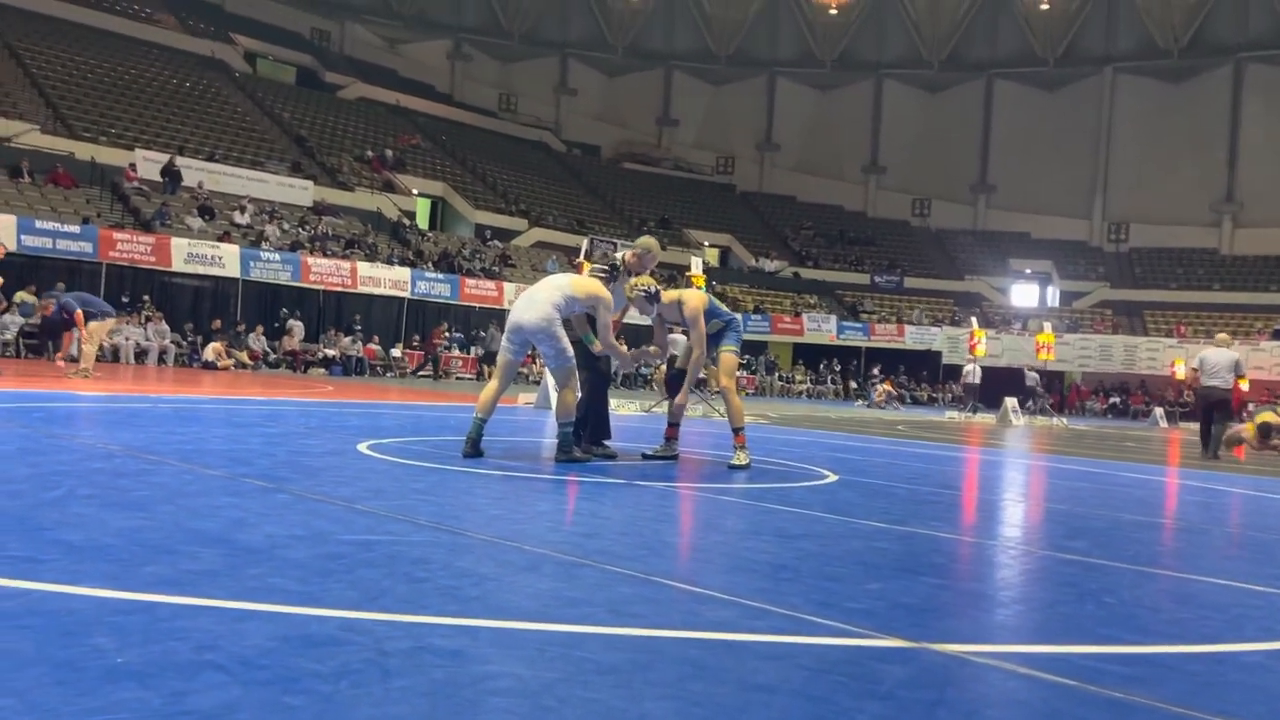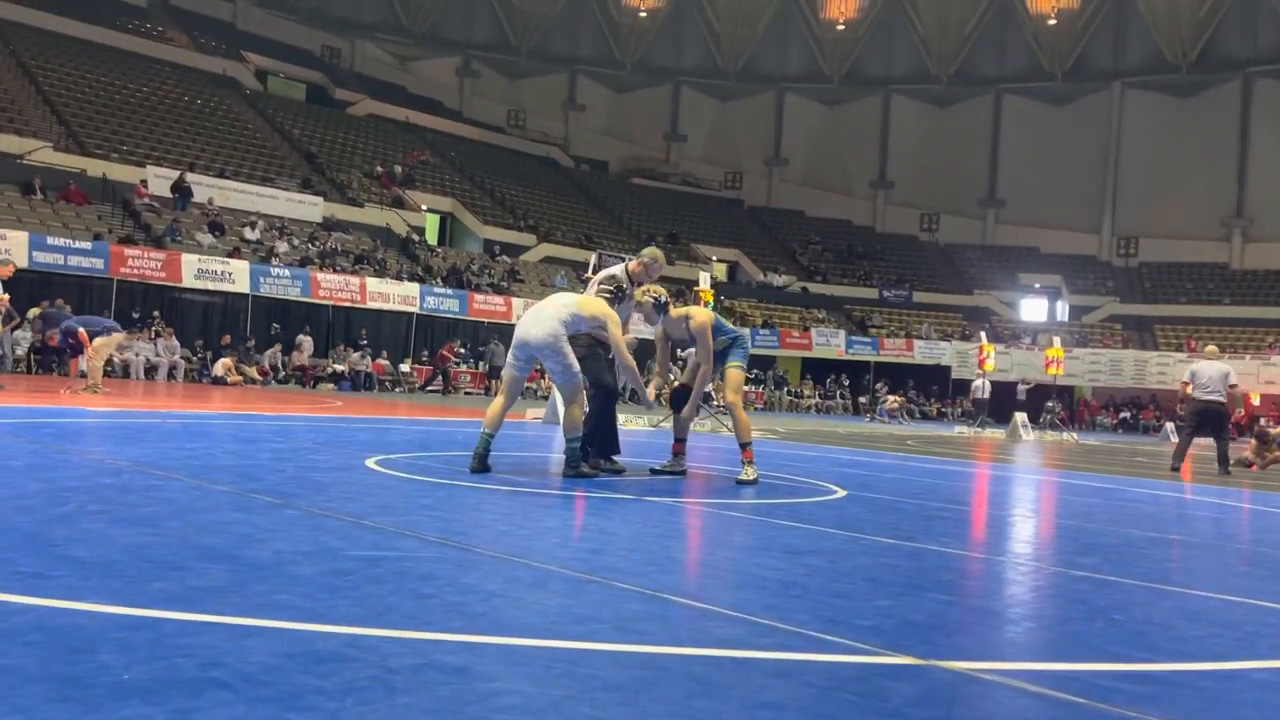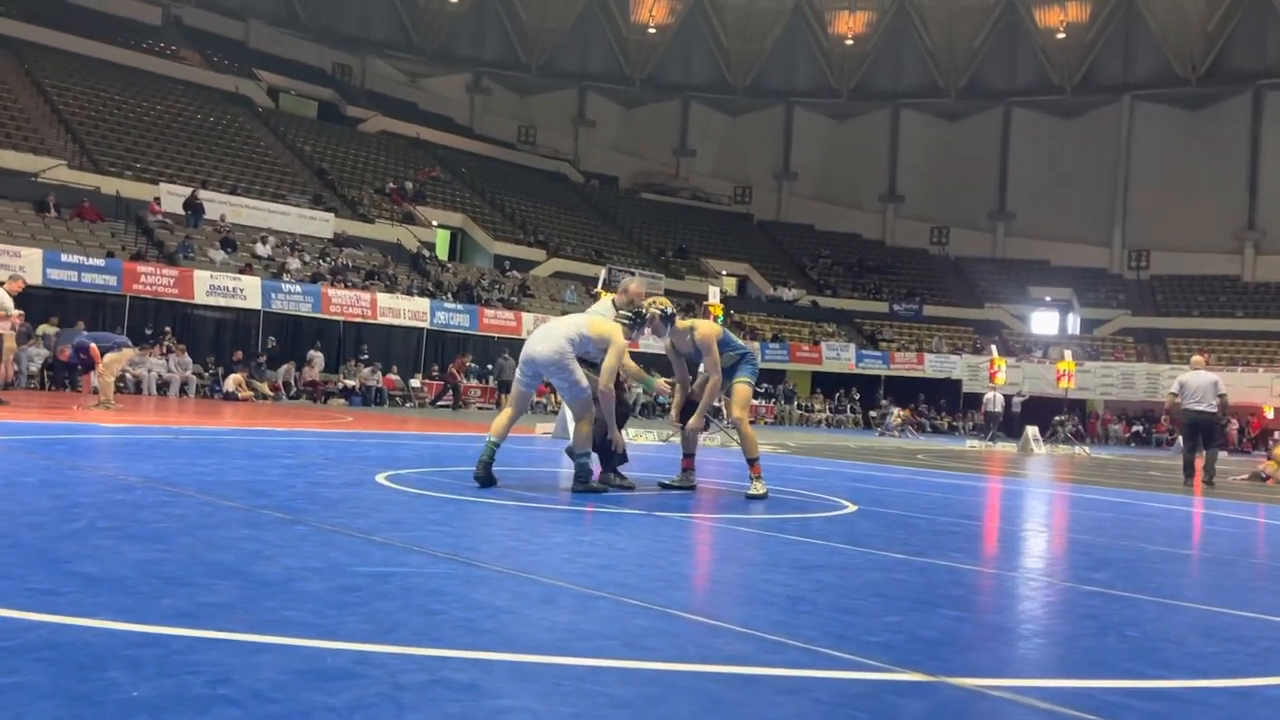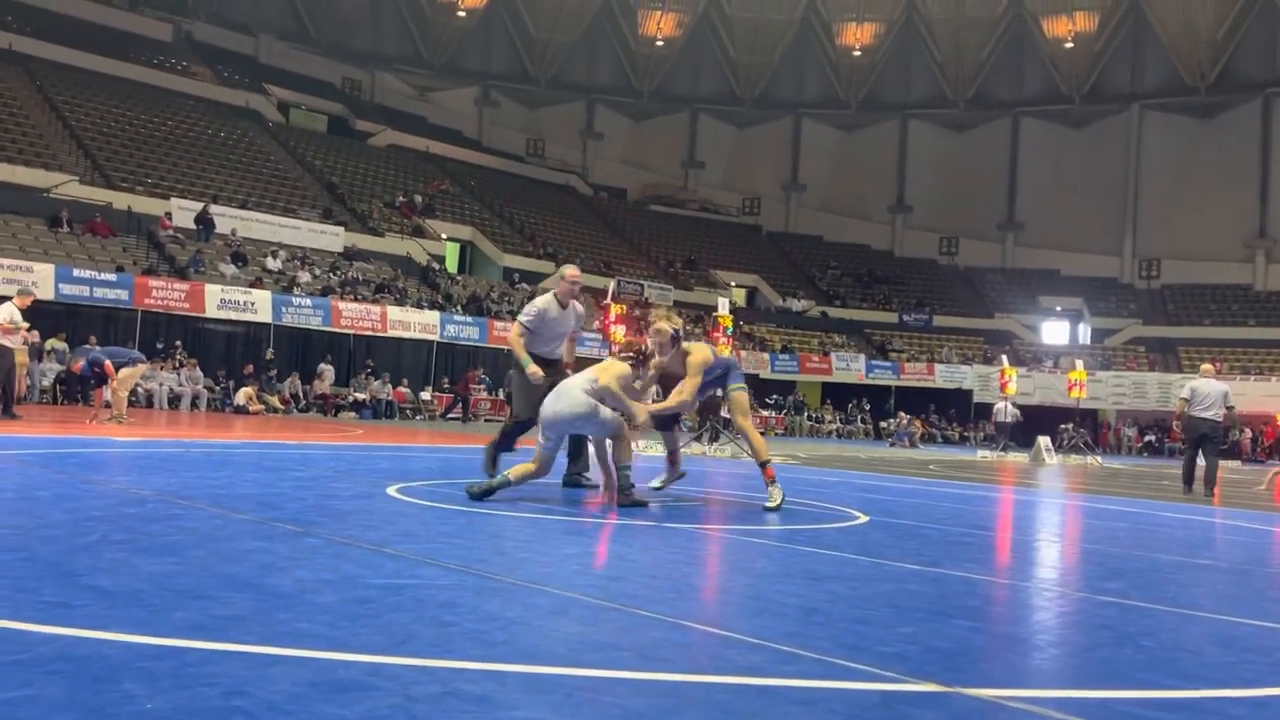
dt=0.5s
person 1, frame 1
left shoulder: (640, 273)
right shoulder: (605, 268)
left wrist: (614, 325)
right wrist: (591, 342)
left hip: (599, 323)
left knee: (602, 377)
right knee: (595, 376)
left ankle: (578, 433)
right ankle: (591, 439)
person 1, frame 2
left shoulder: (639, 284)
right shoulder: (610, 279)
left hip: (604, 339)
right hip: (585, 338)
left knee: (608, 392)
right knee: (604, 390)
left ankle: (587, 448)
right ankle: (599, 454)
person 1, frame 3
left shoulder: (619, 310)
right shoulder: (604, 315)
left hip: (596, 365)
right hip: (580, 365)
left knee: (622, 409)
right knee: (606, 413)
right ankle: (610, 471)
person 1, frame 4
left shoulder: (577, 310)
right shoulder: (540, 306)
right elbow: (514, 337)
left wrist: (568, 368)
right wrist: (529, 366)
left hip: (555, 366)
right hip: (530, 365)
right knee: (525, 416)
left ankle: (575, 472)
right ankle: (495, 451)
person 2, frame 1
left shoulder: (689, 304)
right shoulder: (659, 311)
left elbow: (700, 353)
right elbow: (661, 350)
left wrist: (685, 392)
right wrist: (639, 353)
left hip: (727, 328)
right hip: (705, 332)
left knee: (725, 385)
right knee: (674, 381)
left ankle: (741, 450)
right ankle: (670, 444)
person 2, frame 2
left shoulder: (697, 320)
right shoulder: (662, 331)
left elbow: (706, 366)
right elbow: (661, 369)
left wrist: (692, 405)
right wrist: (652, 387)
left hip: (734, 346)
right hip: (711, 350)
left knee: (731, 401)
right knee: (678, 397)
left ankle: (749, 464)
right ankle: (678, 460)
person 2, frame 3
left shoulder: (701, 332)
right shoulder: (670, 345)
left elbow: (715, 378)
right elbow: (682, 382)
left wrist: (700, 415)
right wrist: (675, 410)
left hip: (743, 362)
right hip: (719, 368)
left knee: (737, 417)
right knee: (685, 417)
left ankle: (757, 479)
right ankle: (687, 475)
person 2, frame 4
left shoulder: (696, 357)
right shoulder: (663, 358)
left elbow: (685, 399)
right elbow: (646, 383)
left wrist: (648, 409)
left hip: (726, 373)
right hip: (702, 378)
left knee: (743, 425)
right knee: (664, 417)
left ankle: (773, 486)
right ankle: (673, 470)
person 3, frame 1
left shoulder: (569, 278)
right shoulder: (603, 294)
right elbow: (607, 343)
left wrist: (592, 343)
right wrist: (627, 360)
left hip: (518, 312)
right hip: (542, 318)
left knee: (499, 380)
right knee: (568, 384)
left ankle: (472, 441)
right ankle: (565, 448)
person 3, frame 2
left shoulder: (575, 299)
right shoulder: (609, 314)
right elbow: (624, 361)
left hip: (524, 328)
right hip: (548, 335)
left knee: (505, 396)
right knee: (574, 399)
left ankle: (480, 456)
right ankle: (573, 463)
person 3, frame 3
left shoulder: (603, 324)
right shoulder: (618, 340)
right elbow: (605, 388)
left wrist: (652, 382)
right wrist: (613, 429)
left hip: (532, 347)
right hip: (555, 352)
left knee: (513, 409)
right knee: (585, 416)
left ankle: (484, 464)
right ankle: (582, 480)
person 3, frame 4
right shoulder: (624, 370)
left elbow: (597, 436)
right elbow: (605, 385)
left wrist: (607, 473)
right wrist: (633, 410)
left hip: (549, 410)
right hip: (575, 407)
left knee: (539, 468)
right knee: (621, 433)
left ankle: (491, 485)
right ankle: (625, 492)
